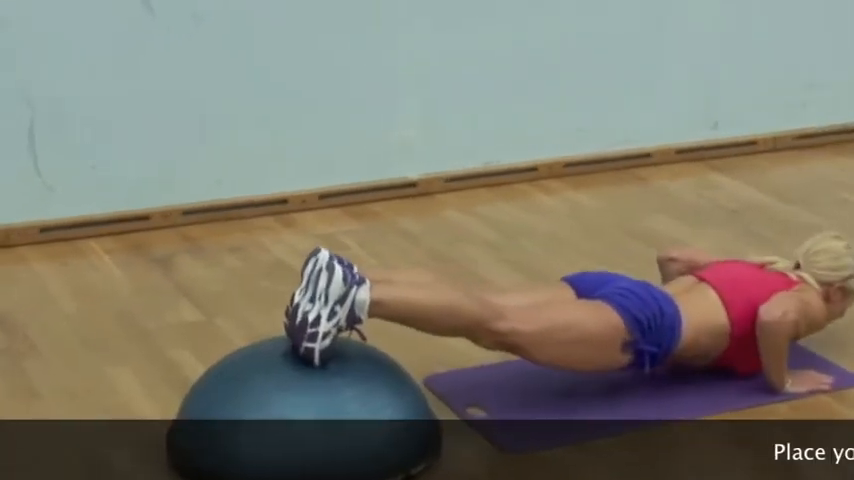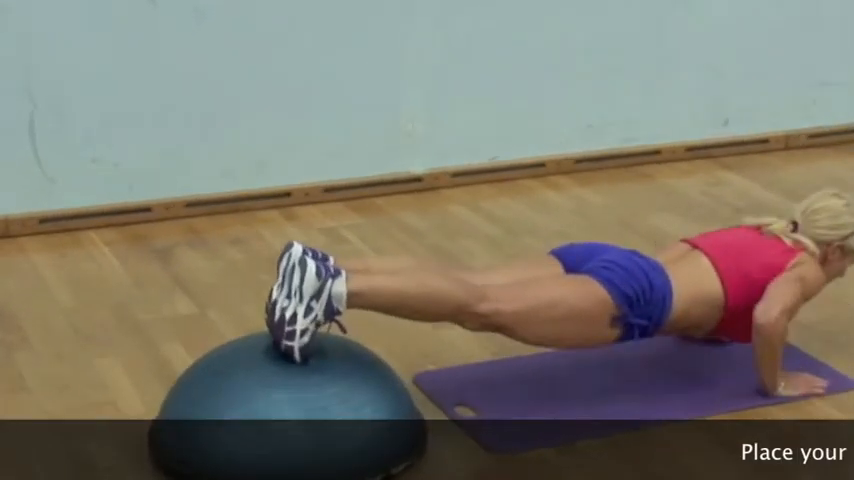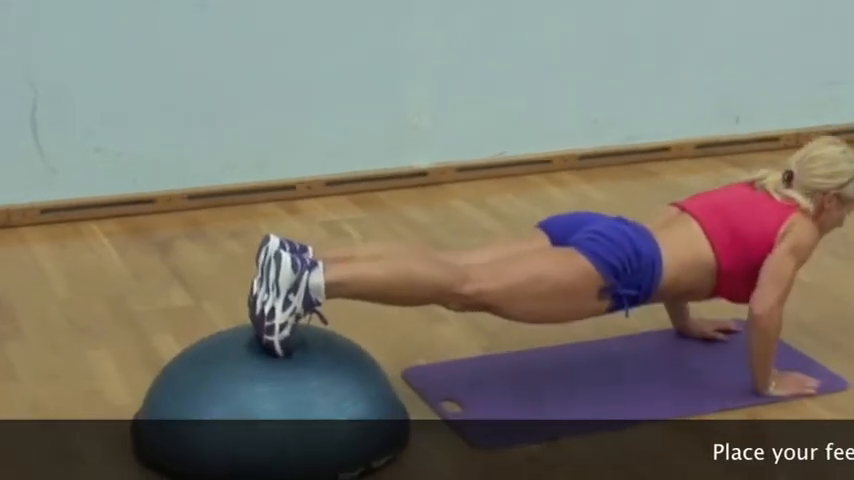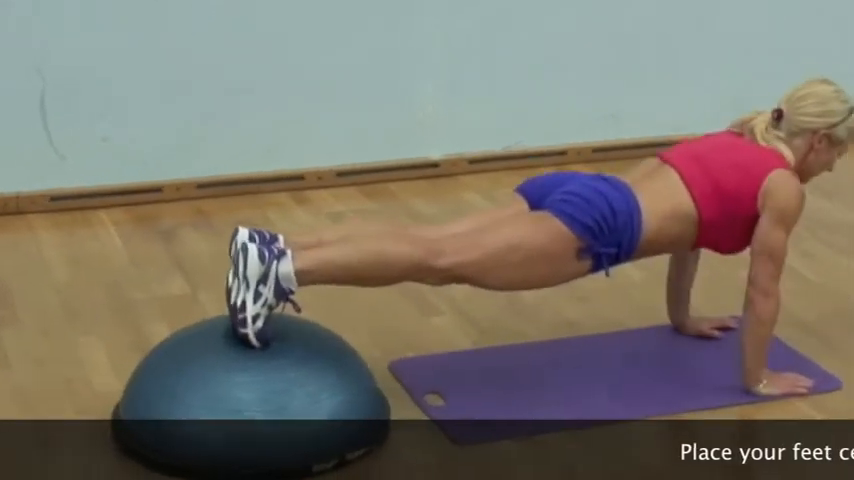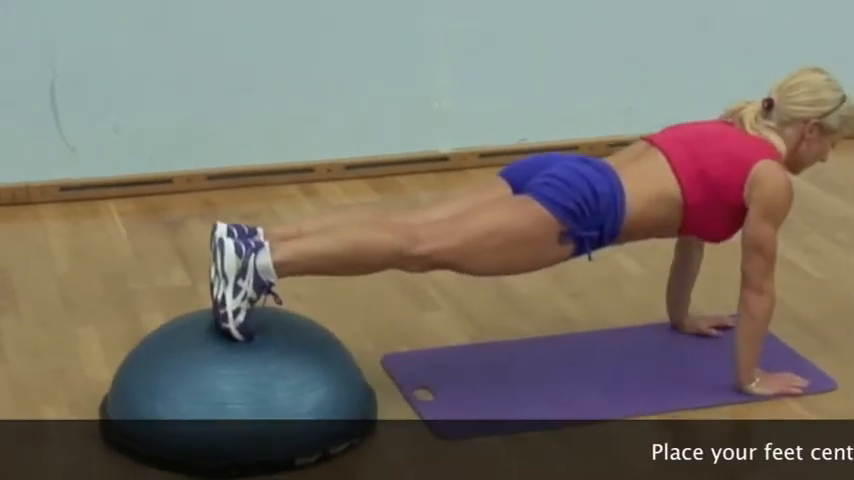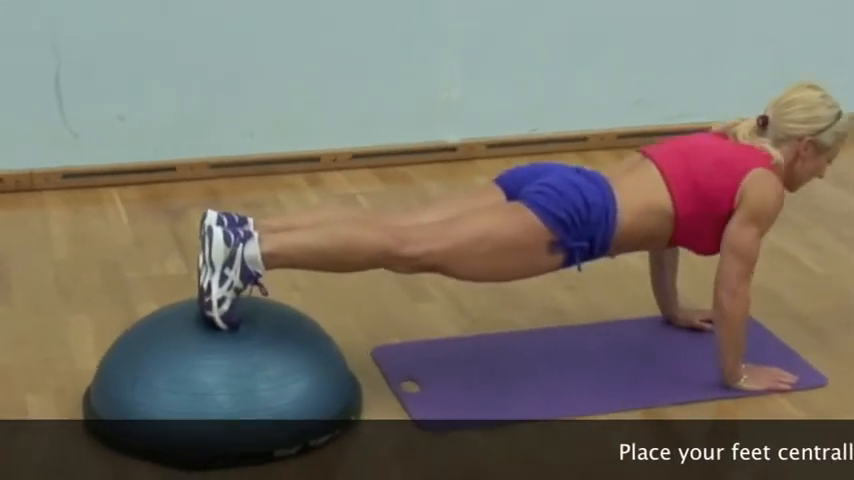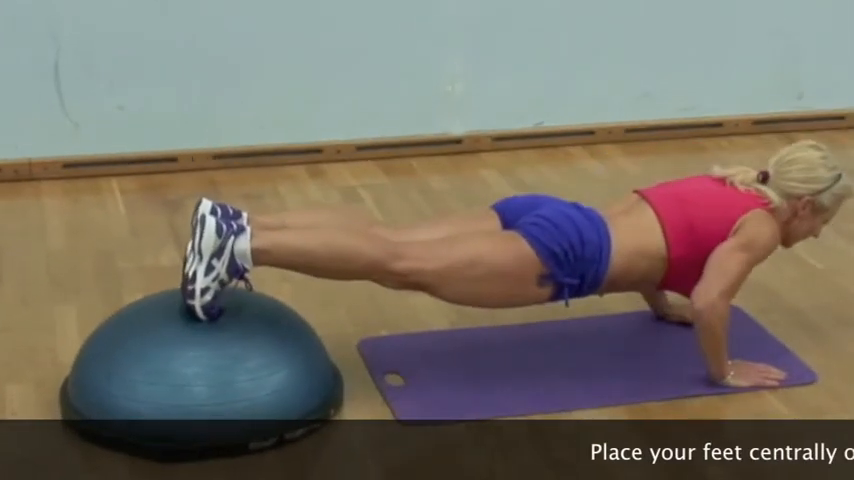
dt=0.3s
person 1, frame 1
left shoulder: (757, 269)
left elbow: (671, 256)
right elbow: (771, 319)
right wrist: (782, 381)
left hip: (612, 287)
right hip: (641, 322)
left knee: (484, 307)
right knee: (502, 328)
left ankle: (344, 276)
right ankle: (357, 297)
person 1, frame 2
left shoulder: (755, 234)
right shoulder: (807, 269)
right elbow: (767, 319)
left wrist: (688, 320)
right wrist: (774, 384)
left hip: (604, 260)
right hip: (630, 295)
left knee: (468, 287)
right knee: (486, 309)
left ankle: (322, 270)
right ankle: (336, 290)
person 1, frame 3
left shoulder: (745, 193)
right shoulder: (800, 230)
right elbow: (763, 311)
left wrist: (684, 322)
right wrist: (766, 382)
left hip: (592, 231)
right hip: (617, 264)
left knee: (449, 267)
right knee: (470, 289)
left ankle: (299, 259)
right ankle: (314, 282)
person 1, frame 4
left shoulder: (732, 142)
right shoulder: (784, 187)
left elbow: (681, 221)
right elbow: (761, 294)
left wrist: (681, 319)
right wrist: (757, 378)
left hip: (573, 191)
right hip: (598, 224)
left knee: (426, 242)
right knee: (443, 261)
left ankle: (274, 247)
right ankle: (284, 271)
person 1, frame 5
left shoulder: (727, 135)
right shoulder: (771, 178)
left elbow: (690, 222)
right elbow: (756, 289)
left wrist: (681, 318)
right wrist: (751, 377)
left hip: (559, 173)
right hip: (581, 205)
left knee: (408, 228)
right knee: (424, 249)
left ankle: (252, 241)
right ankle: (263, 263)
person 1, frame 6
left shoulder: (722, 146)
right shoulder: (765, 187)
left elbow: (666, 221)
right elbow: (732, 291)
left wrist: (671, 311)
right wrist: (736, 372)
left hip: (550, 182)
right hip: (572, 217)
left knee: (396, 227)
right knee: (413, 250)
left ankle: (241, 231)
right ankle: (251, 253)
person 1, frame 7
left shoulder: (724, 187)
right shoulder: (761, 227)
right elbow: (707, 303)
left wrist: (657, 300)
right wrist: (722, 369)
left hip: (547, 216)
right hip: (564, 252)
left knee: (388, 242)
right knee: (402, 265)
left ankle: (233, 223)
right ankle: (238, 245)
